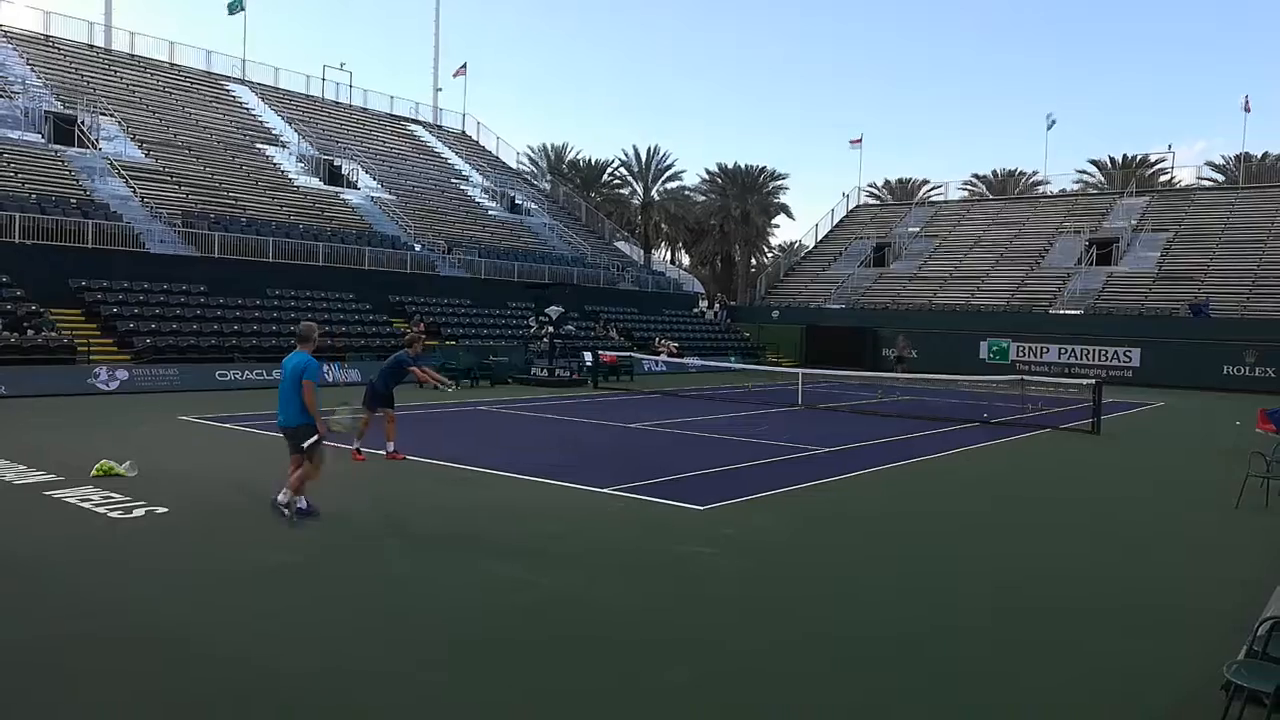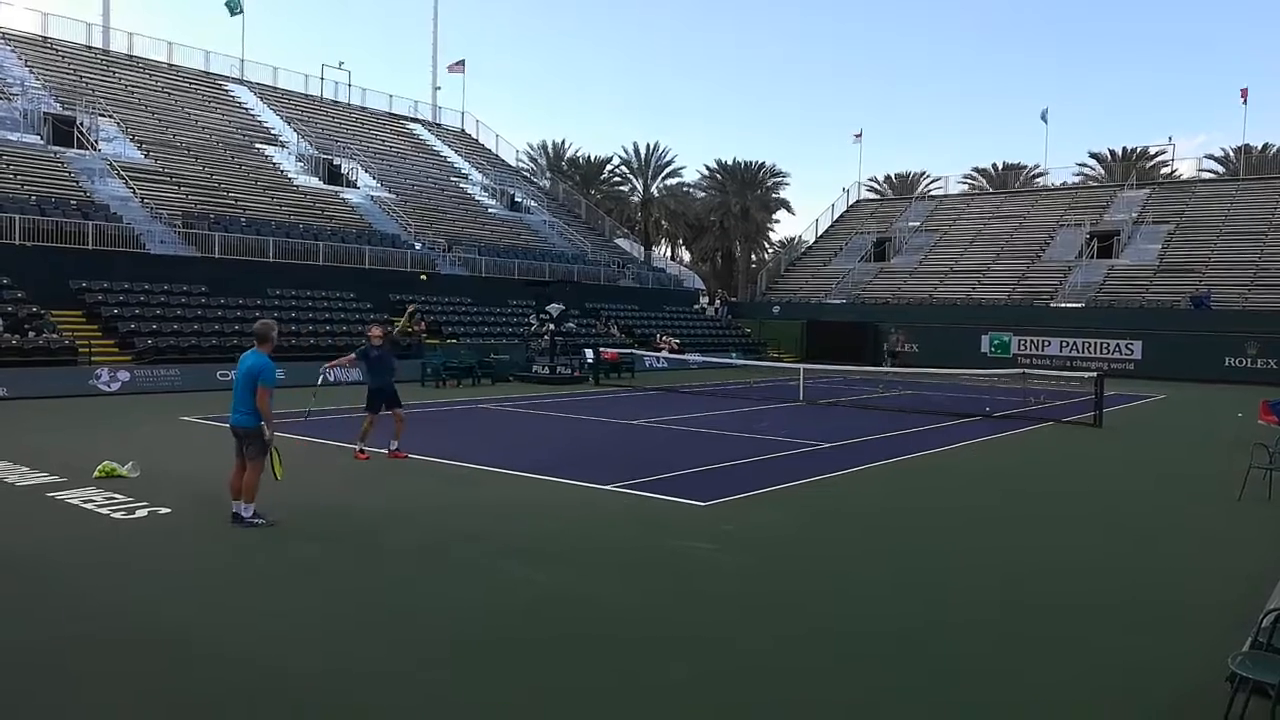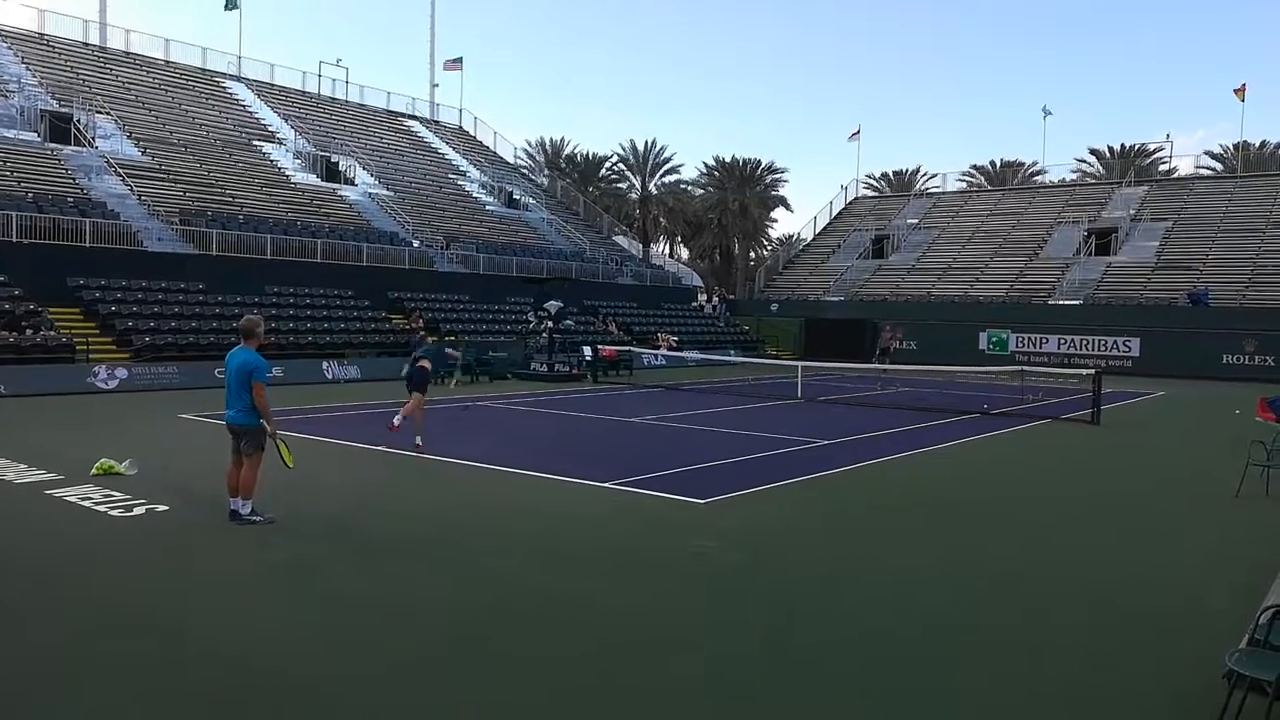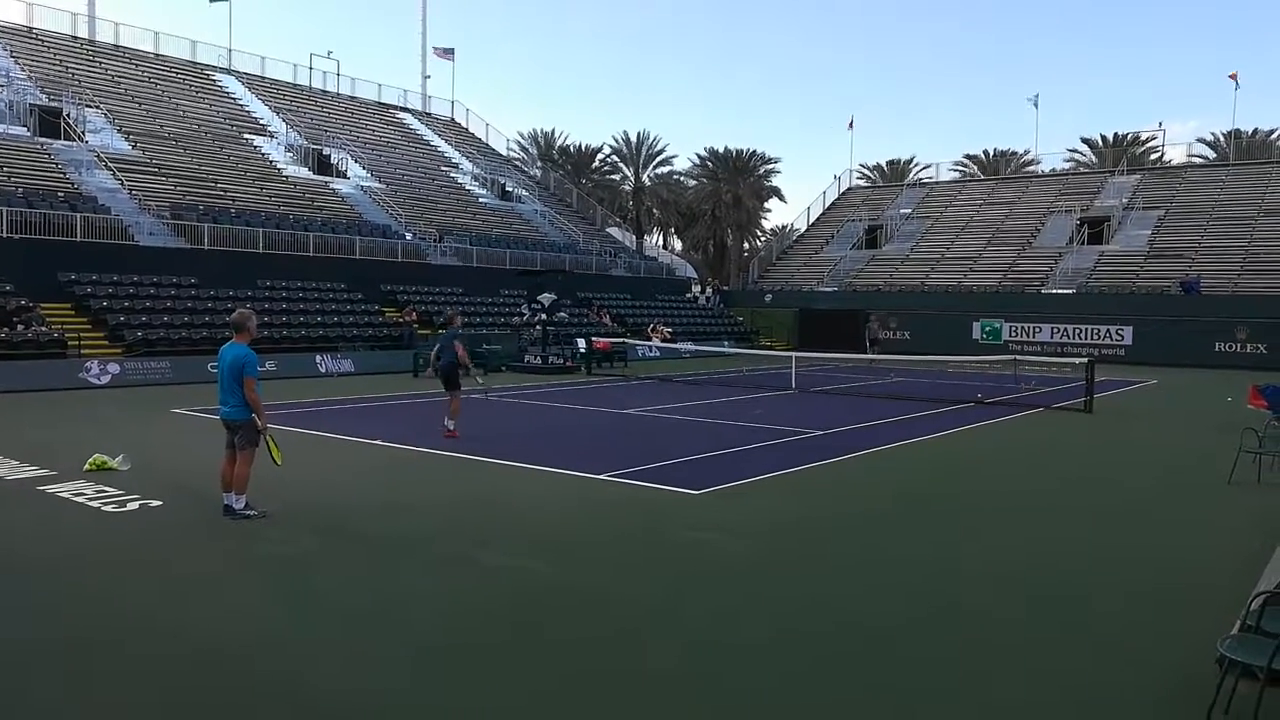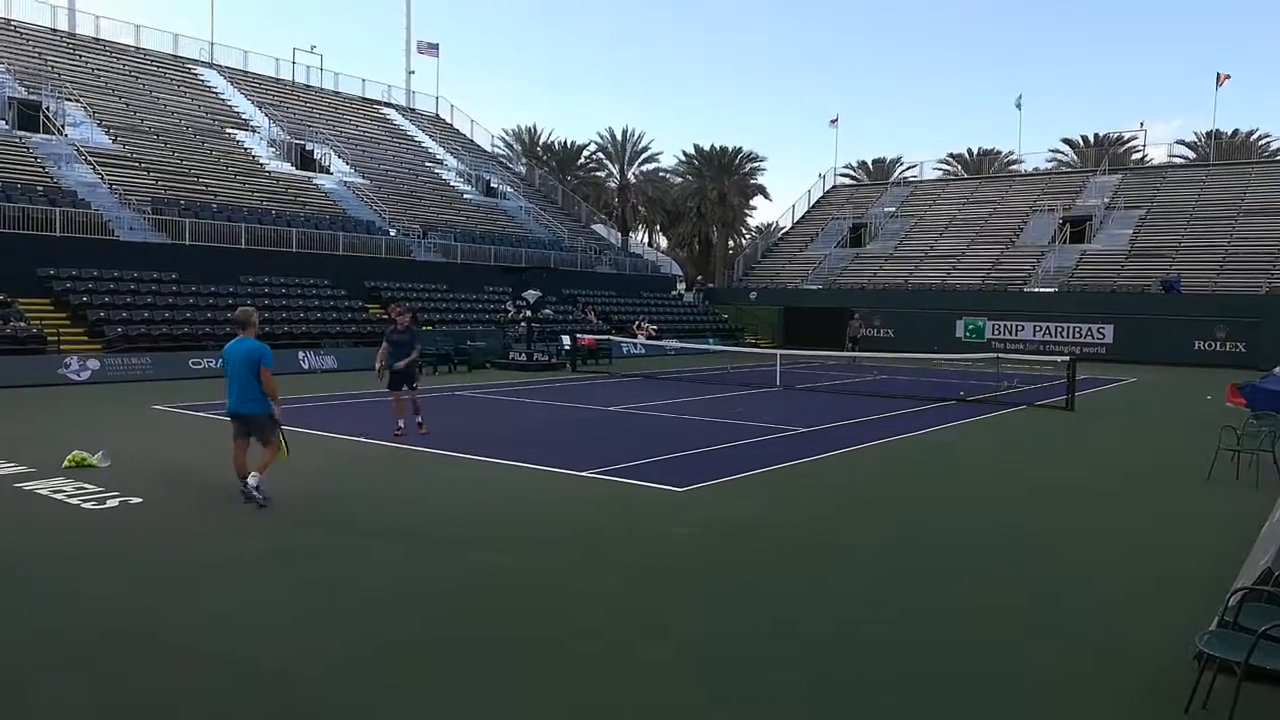
dt=1s
person 1, frame 1
left shoulder: (287, 360)
right shoulder: (310, 362)
right elbow: (308, 396)
right wrist: (319, 422)
left hip: (287, 421)
right hip: (302, 423)
left knee: (297, 464)
right knee: (313, 464)
left ankle: (301, 504)
right ankle: (283, 498)
person 1, frame 2
left shoulder: (245, 357)
right shoulder: (266, 365)
right elbow: (262, 401)
right wrist: (269, 427)
left hip: (237, 421)
right hip: (253, 425)
left knee: (239, 467)
right knee: (254, 469)
left ankle: (237, 511)
right ankle: (248, 514)
person 1, frame 3
left shoulder: (231, 355)
right shoulder: (257, 362)
right elbow: (259, 397)
right wrist: (270, 423)
left hip: (233, 418)
right hip: (250, 421)
left knee: (236, 464)
right knee: (250, 466)
left ankle: (234, 508)
right ankle: (245, 512)
person 1, frame 4
left shoulder: (224, 350)
right shoulder: (248, 356)
right elbow: (250, 393)
right wrist: (261, 417)
left hip: (228, 413)
right hip: (243, 416)
left knee: (230, 459)
right knee: (244, 462)
left ankle: (228, 503)
right ankle: (239, 506)
person 1, frame 5
left shoulder: (227, 349)
right shoulder: (261, 349)
right elbow: (267, 383)
right wrist: (276, 404)
left hip: (235, 408)
right hip: (258, 409)
left knee: (240, 449)
right knee: (272, 446)
left ankle: (249, 489)
right ankle: (252, 482)
